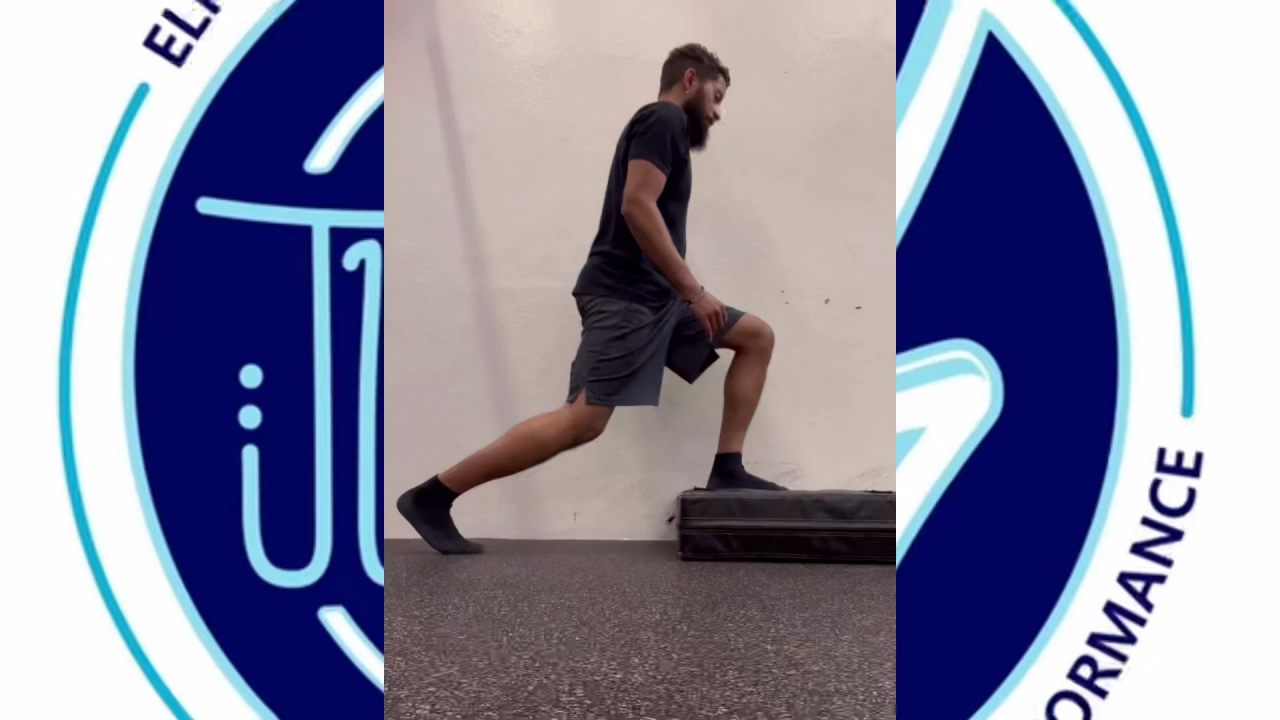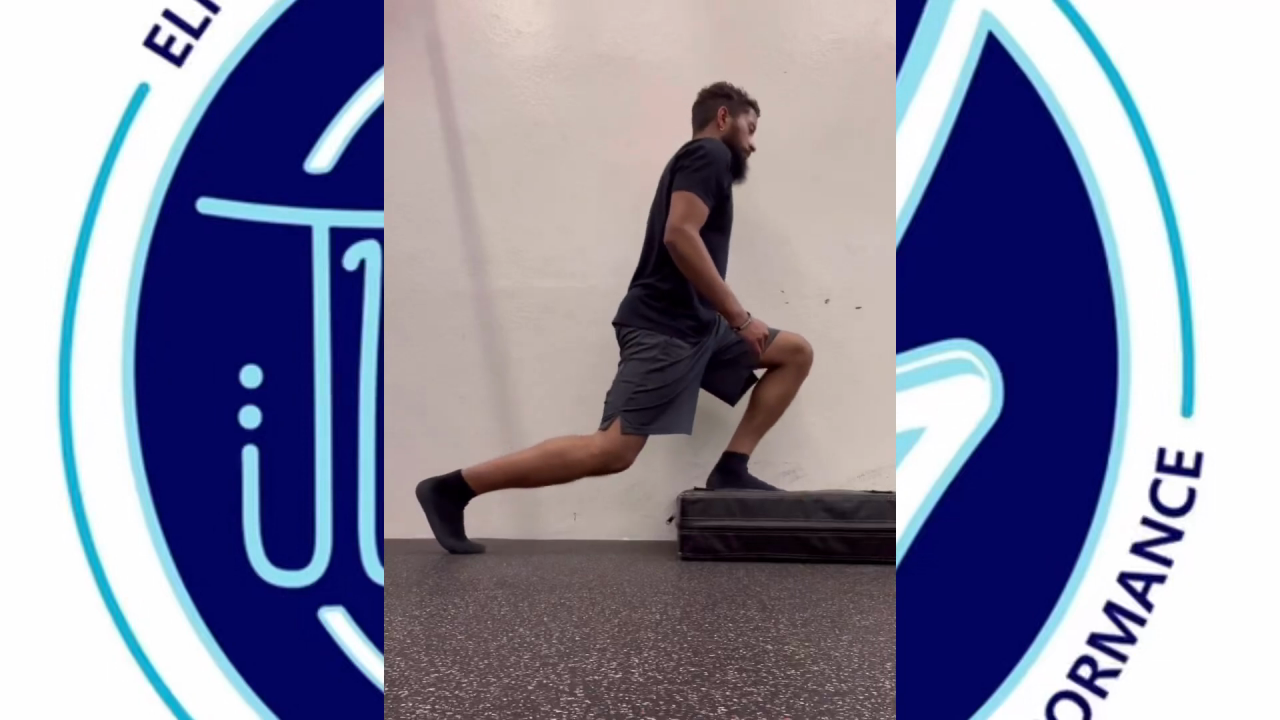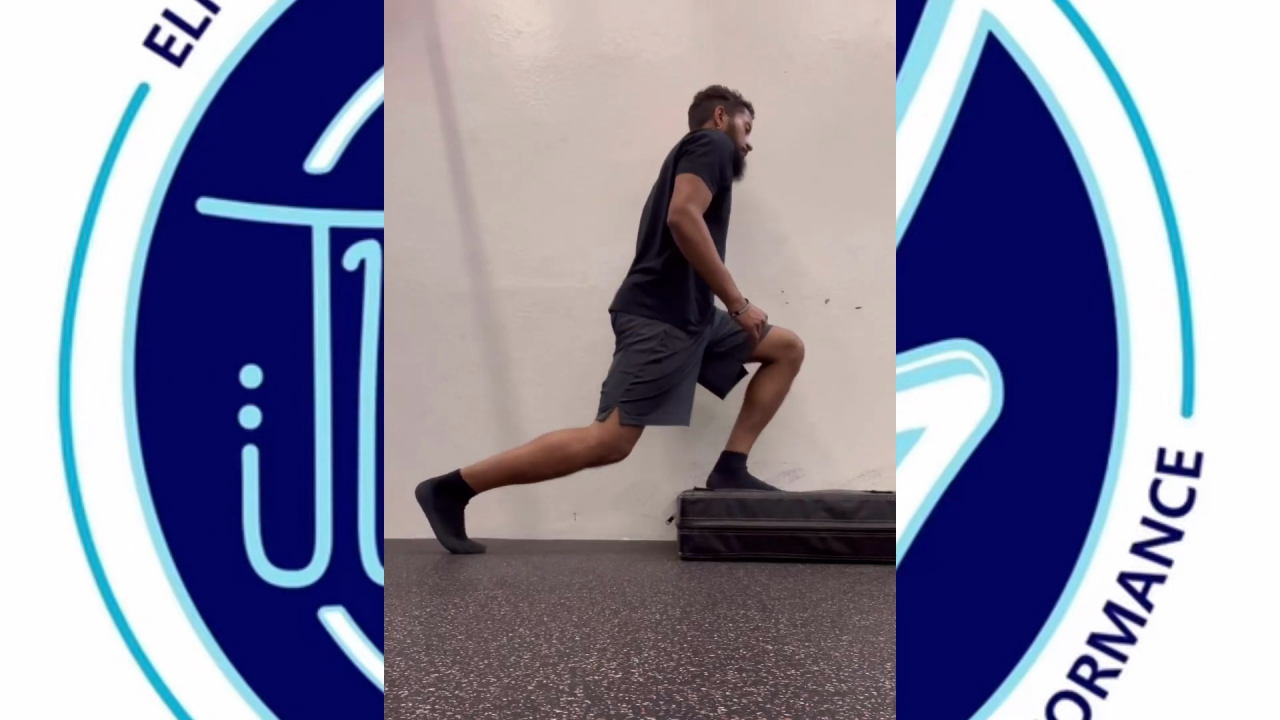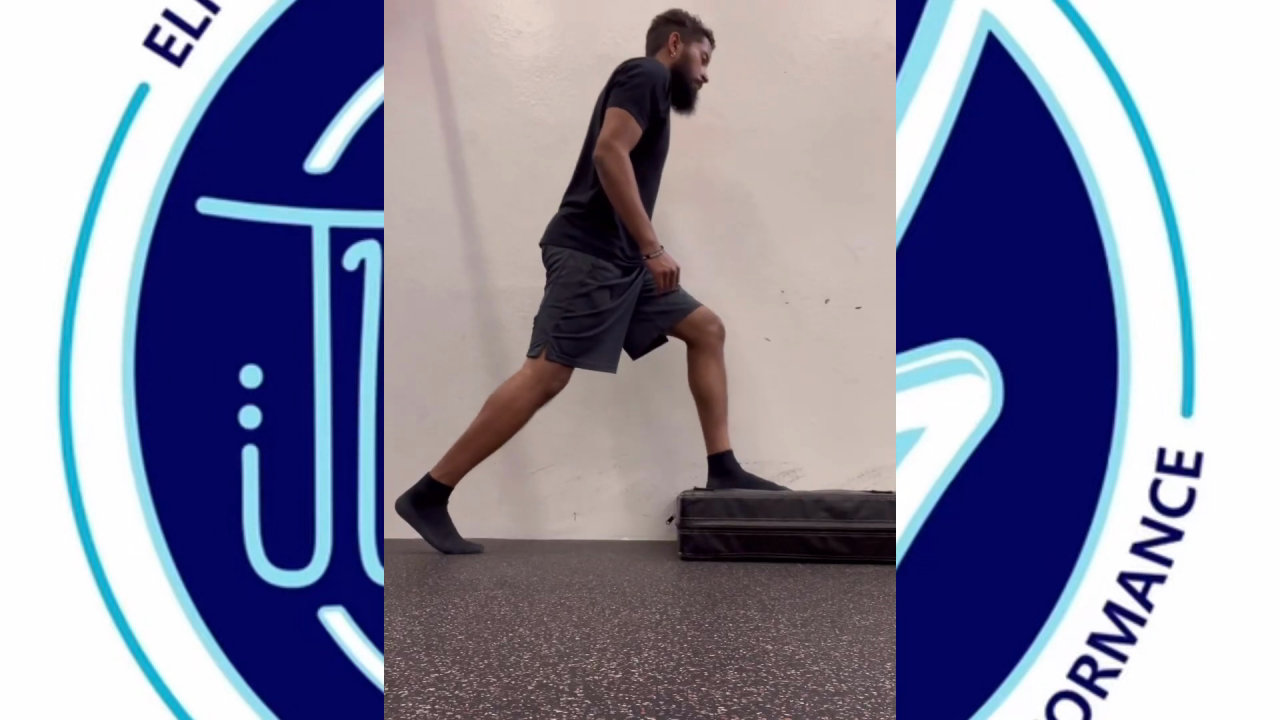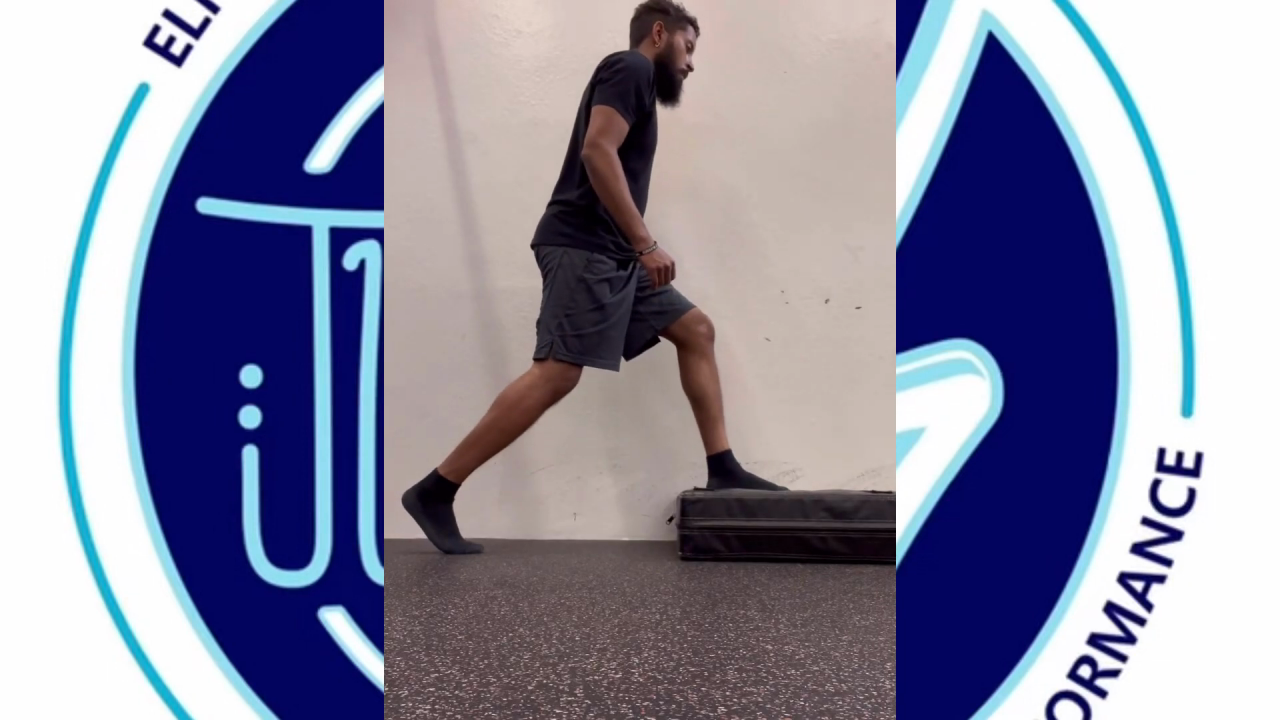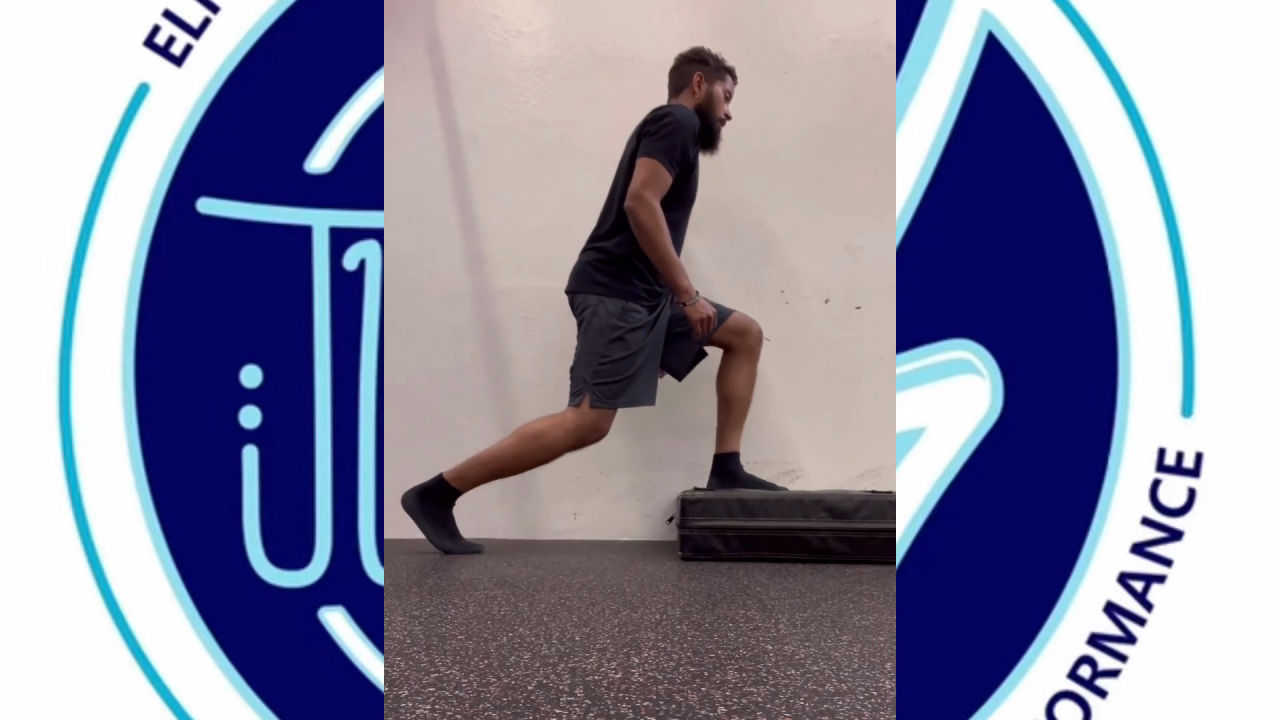
dt=0.7s
person 1, frame 1
left shoulder: (665, 128)
right shoulder: (663, 118)
right elbow: (636, 205)
right wrist: (693, 290)
left hip: (653, 295)
right hip: (625, 295)
left knee: (757, 336)
right knee: (583, 421)
left ankle: (727, 471)
right ankle: (432, 496)
person 1, frame 2
left shoulder: (700, 162)
right shoulder: (708, 154)
right elbow: (680, 236)
right wrist: (739, 316)
left hip: (693, 323)
right hip: (665, 327)
left knee: (796, 352)
right knee: (612, 451)
left ankle: (732, 469)
right ankle: (451, 489)
person 1, frame 3
left shoulder: (697, 155)
right shoulder: (712, 143)
right elbow: (684, 218)
right wrist: (738, 301)
left hip: (690, 314)
right hip: (660, 316)
left knee: (787, 347)
right knee: (609, 443)
left ankle: (730, 470)
right ankle: (449, 490)
person 1, frame 4
left shoulder: (651, 88)
right shoulder: (646, 73)
right elbow: (608, 153)
right wrist: (653, 247)
left hip: (620, 257)
right hip: (590, 249)
left knee: (707, 330)
right knee: (547, 374)
left ankle: (723, 469)
right ankle: (428, 495)
person 1, frame 5
left shoulder: (636, 82)
right shoulder: (630, 67)
right elbow: (597, 150)
right wrist: (646, 243)
left hip: (610, 252)
right hip: (583, 246)
left knee: (696, 331)
right knee: (556, 373)
left ankle: (723, 469)
right ankle: (434, 491)
person 1, frame 6
left shoulder: (671, 130)
right shoulder: (677, 120)
right elbow: (640, 203)
right wrist: (688, 293)
left hip: (643, 292)
right hip: (617, 290)
left knee: (746, 334)
right knee: (588, 423)
left ankle: (726, 470)
right ankle: (435, 494)
